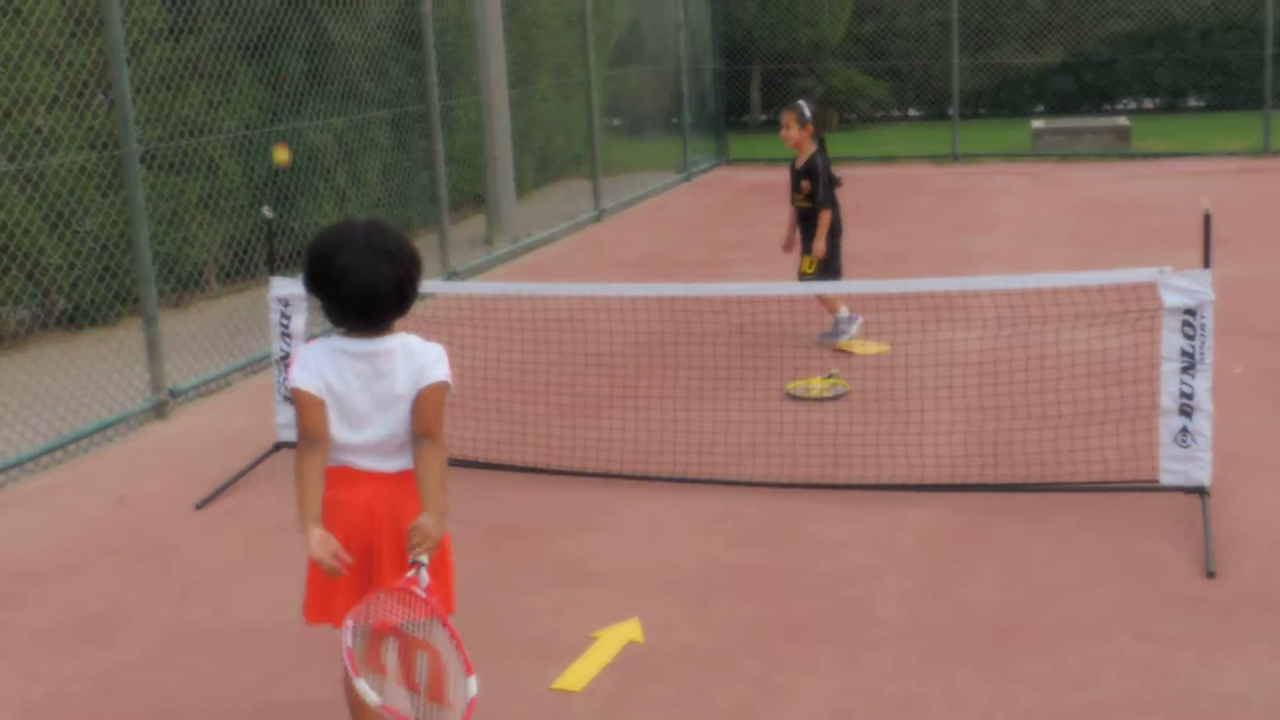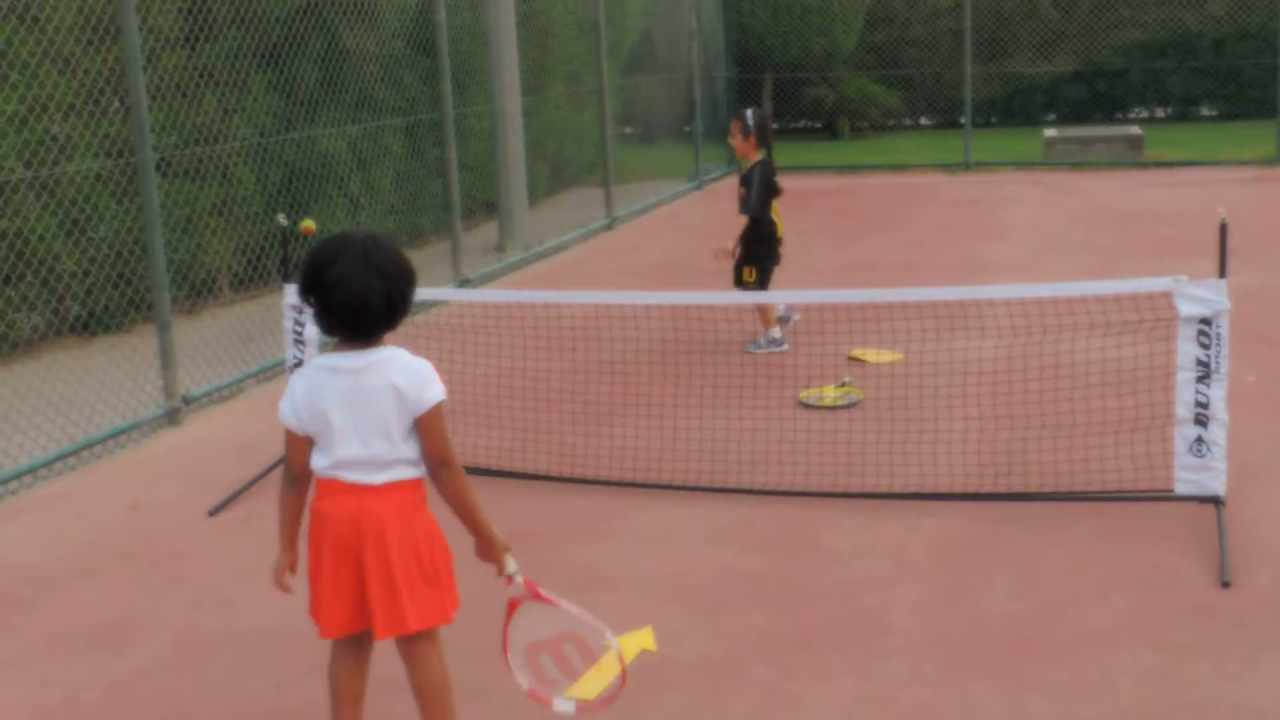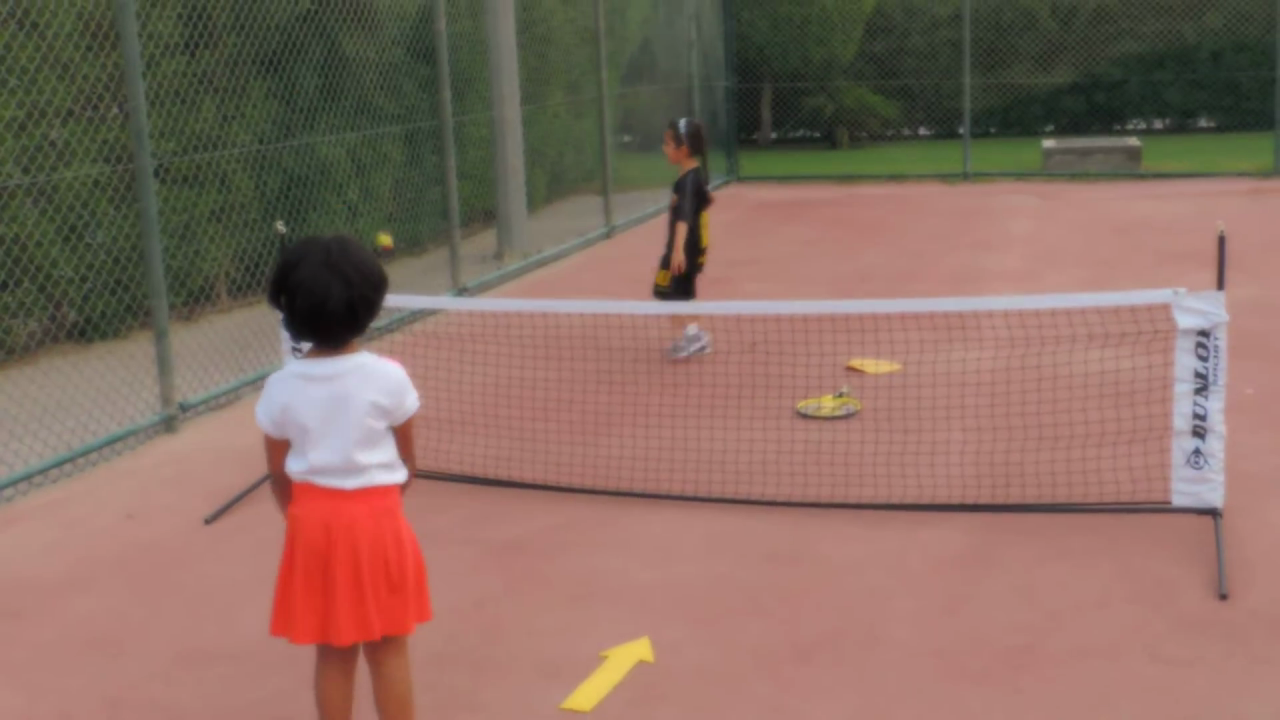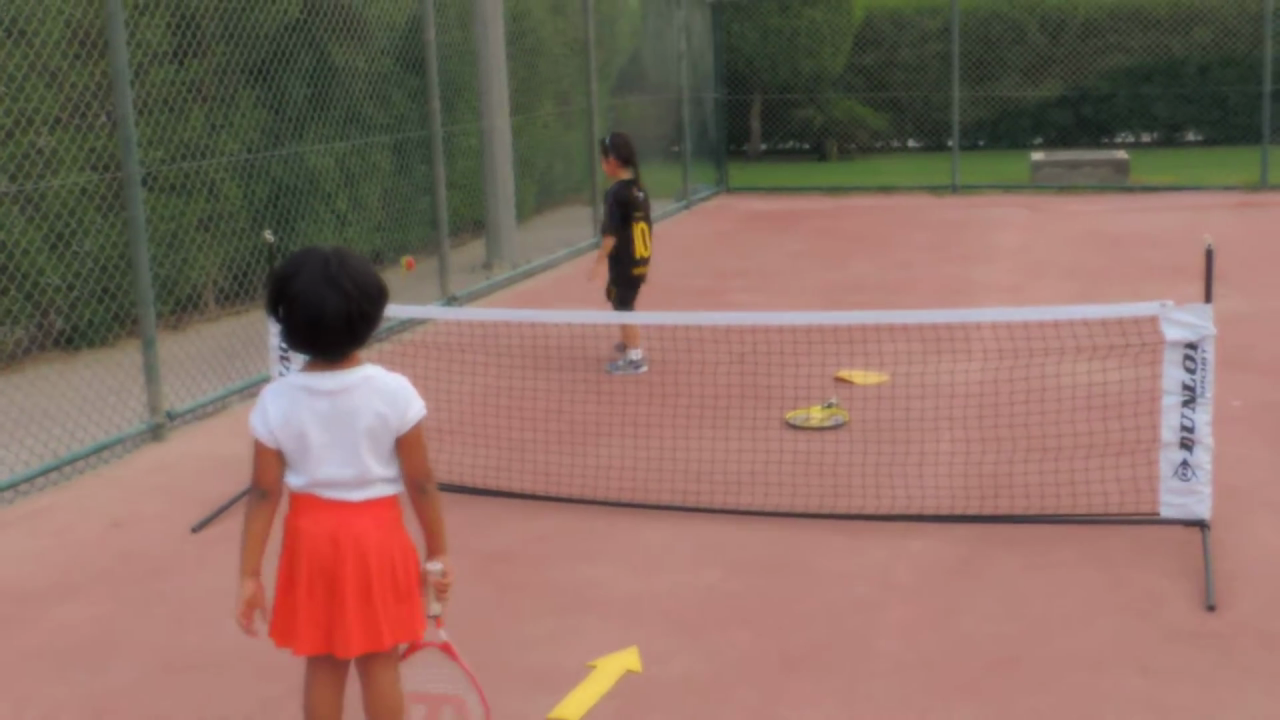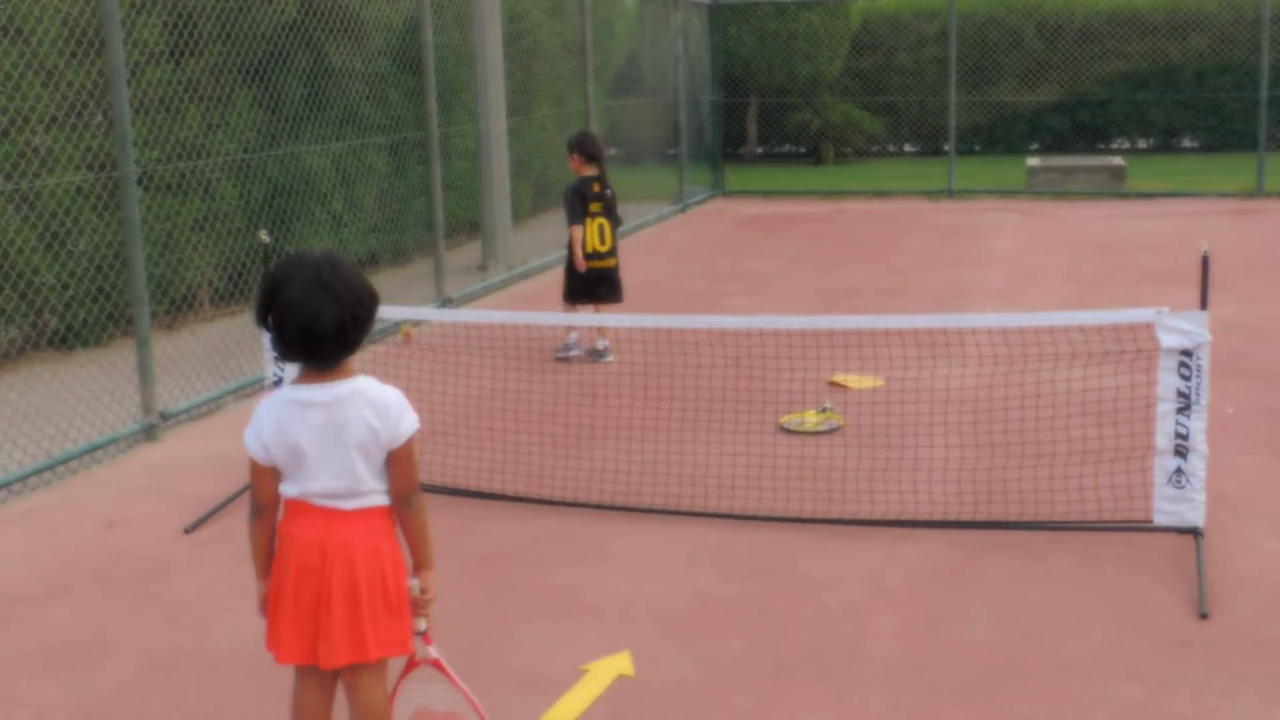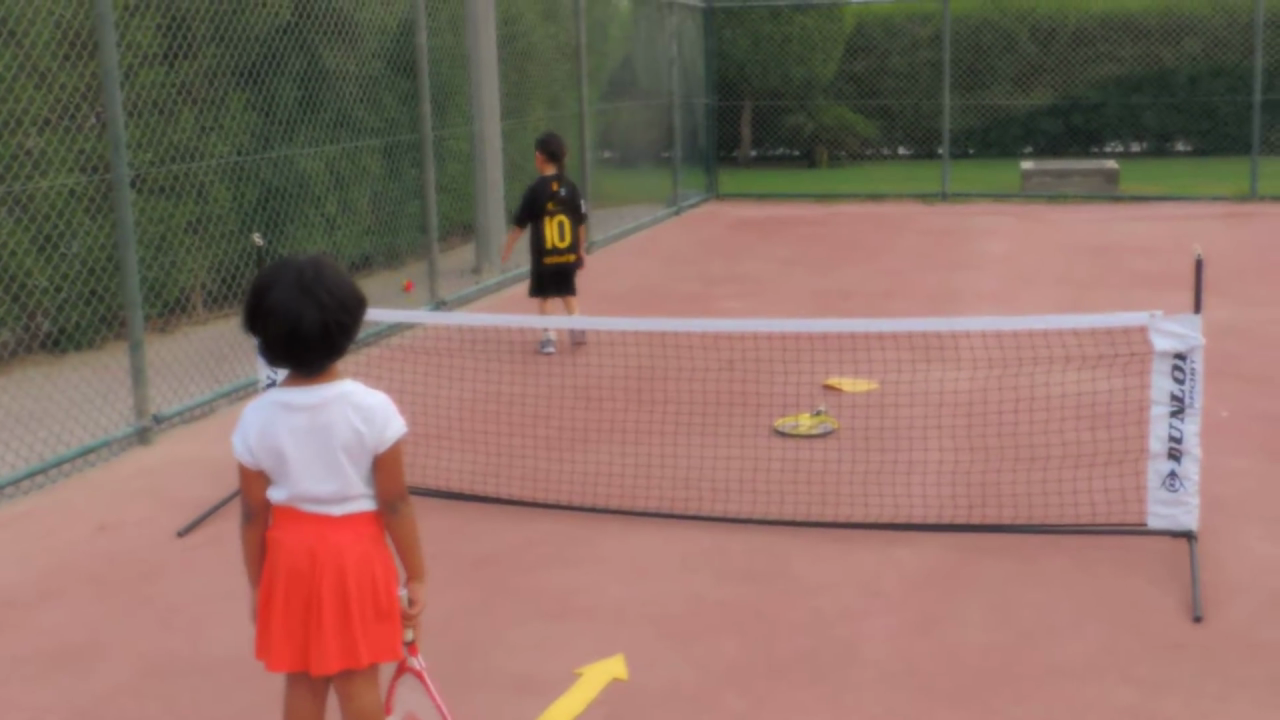
dt=0.4s
person 1, frame 1
left shoulder: (313, 362)
right shoulder: (425, 357)
left elbow: (311, 442)
right elbow: (428, 439)
left wrist: (312, 526)
right wrist: (434, 512)
left hip: (345, 506)
right hip: (405, 503)
person 1, frame 2
left shoulder: (305, 382)
right shoulder: (413, 374)
left elbow: (295, 475)
right elbow: (441, 464)
left wrist: (286, 545)
right wrist: (484, 533)
left hip: (336, 517)
right hip: (399, 516)
left knee: (350, 641)
right knee: (420, 642)
person 1, frame 3
left shoulder: (280, 388)
right shoulder: (387, 377)
left elbow: (280, 477)
right elbow: (407, 460)
left hip: (313, 523)
right hip: (376, 521)
left knee: (333, 651)
right knee: (388, 650)
person 1, frame 4
left shoulder: (277, 400)
right shoulder: (393, 391)
left elbow: (264, 494)
right elbow: (420, 483)
left wrist: (250, 574)
right wrist: (438, 554)
left hip: (311, 537)
right hip: (376, 534)
left knee: (322, 662)
right knee: (378, 661)
person 1, frame 5
left shoulder: (271, 413)
right shoulder: (385, 403)
left elbow: (263, 508)
right elbow: (407, 497)
left wrist: (264, 576)
right wrist: (423, 566)
left hip: (302, 546)
right hip: (366, 546)
left knee: (311, 671)
right knee: (364, 672)
person 1, frame 6
left shoulder: (257, 417)
right shoulder: (372, 408)
left elbow: (253, 513)
right elbow: (394, 503)
left wrist: (257, 584)
right wrist: (415, 576)
left hip: (292, 554)
right hip: (355, 553)
left knee: (302, 678)
right knee: (358, 678)
person 2, frame 1
left shoulder: (819, 163)
right shoulder: (797, 164)
left elbow: (826, 204)
left wrist: (821, 238)
right wrist: (789, 233)
left hip: (823, 232)
right hip: (809, 231)
left knee: (811, 279)
right knee: (821, 281)
left ankle: (845, 317)
right ankle: (841, 322)
person 2, frame 2
left shoulder: (757, 172)
right shoulder: (757, 169)
left elbow: (748, 209)
left wrist: (735, 240)
right wrist: (739, 242)
left hip: (761, 240)
right hip: (763, 240)
left knee: (754, 289)
right knee: (749, 285)
left ankle: (774, 337)
right ankle: (781, 313)
person 2, frame 3
left shoulder: (690, 180)
right shoulder: (695, 176)
left elbow: (683, 217)
left wrist: (678, 249)
left hip: (686, 248)
right hip: (693, 248)
left knee: (665, 292)
right knee: (684, 294)
left ankle: (691, 333)
right ankle: (698, 338)
person 2, frame 4
left shoulder: (615, 193)
right shoulder: (640, 190)
left elbow: (610, 233)
left wrist: (599, 261)
left hip: (623, 261)
right hip: (641, 260)
left knee: (623, 309)
right knee: (624, 304)
left ankle: (635, 358)
right ankle: (628, 342)
person 2, frame 5
left shoulder: (575, 190)
right shoulder: (608, 189)
left elbow: (576, 224)
left wrist: (576, 252)
left hip: (584, 259)
right hip: (608, 258)
left knee: (571, 300)
right knee: (600, 302)
left ankle: (571, 342)
right ankle: (602, 346)
person 2, frame 6
left shoulder: (534, 190)
right shoulder: (571, 188)
left elbow: (519, 224)
right elbow: (581, 222)
left wrist: (507, 248)
right wrist: (581, 250)
left hip: (544, 255)
right hip: (569, 253)
left knee: (544, 297)
right knee: (568, 292)
left ankle: (548, 337)
